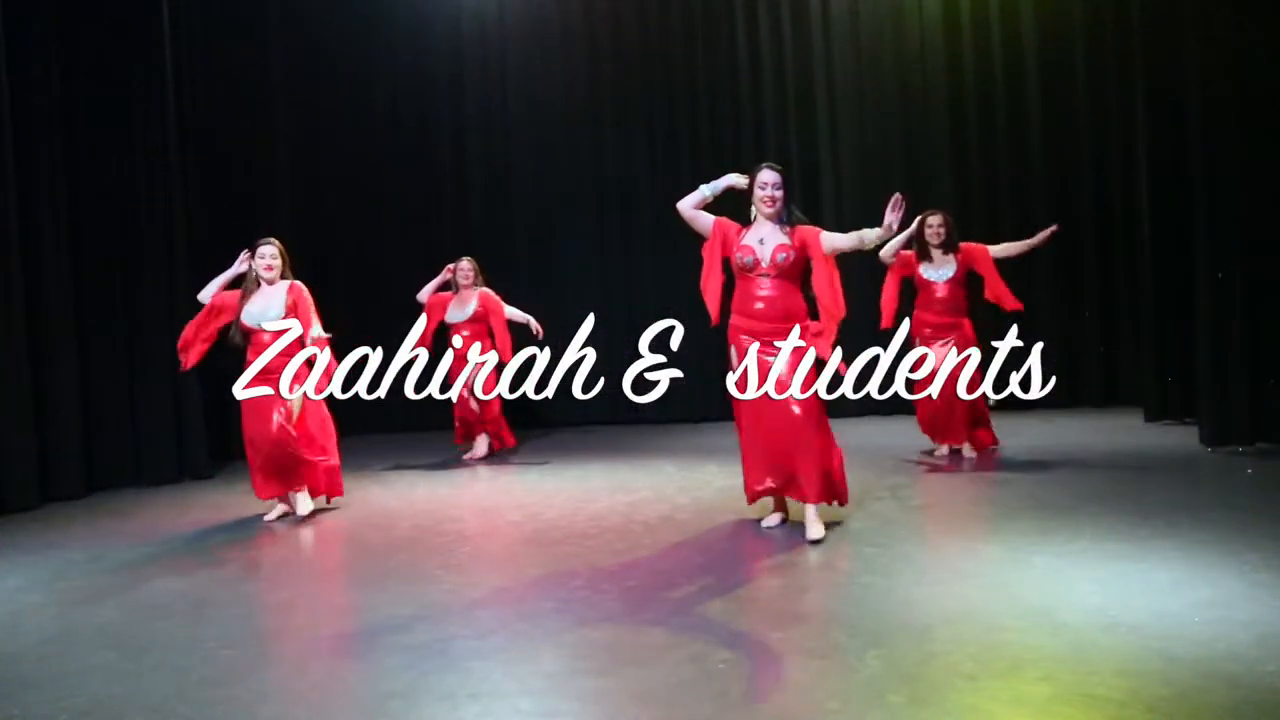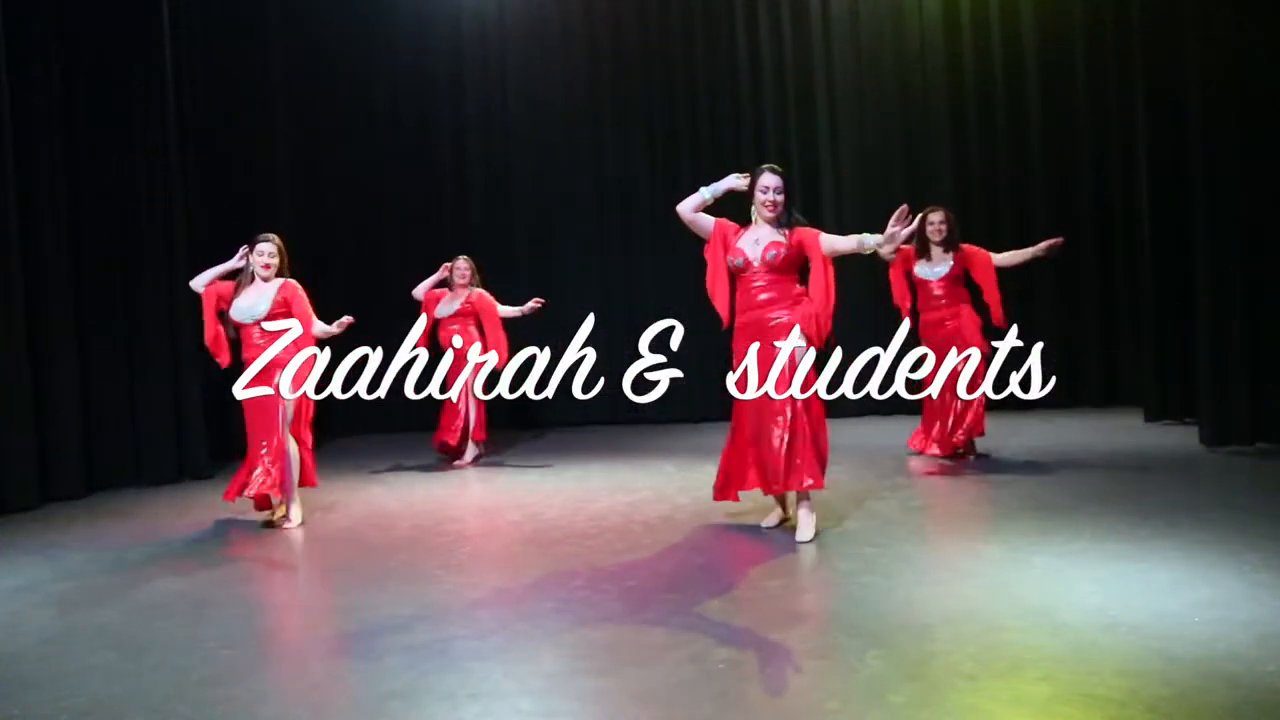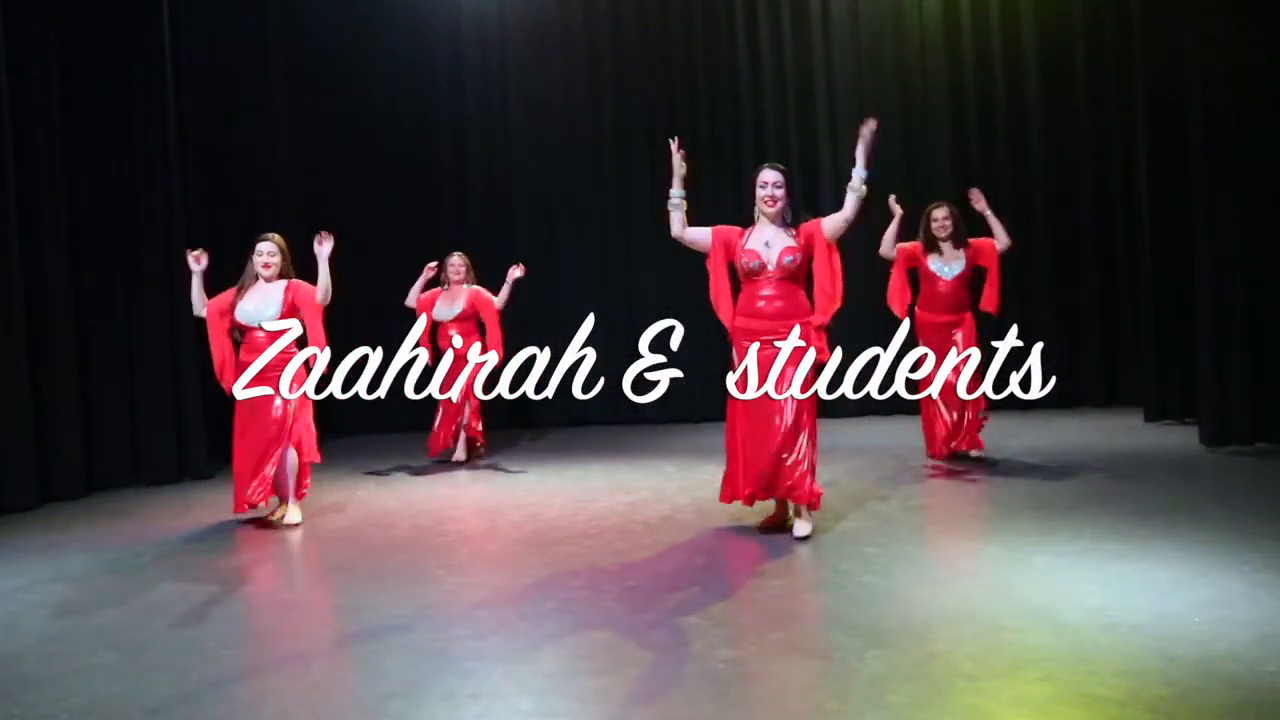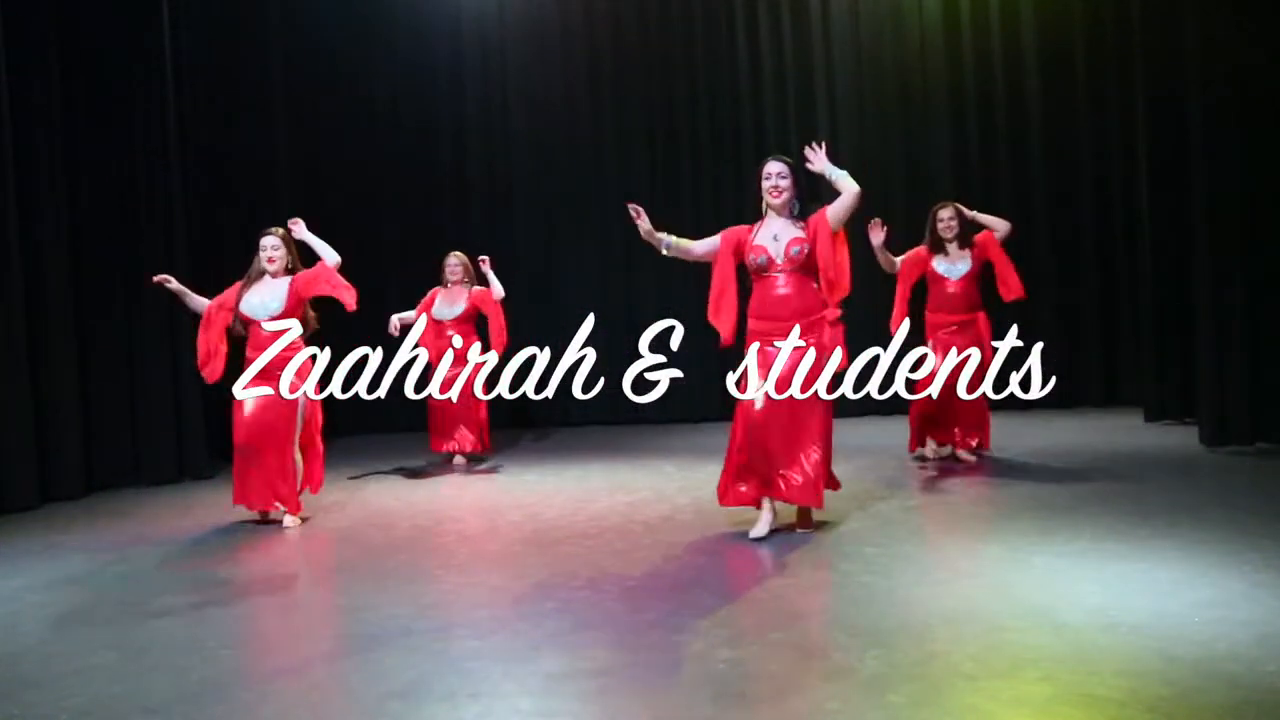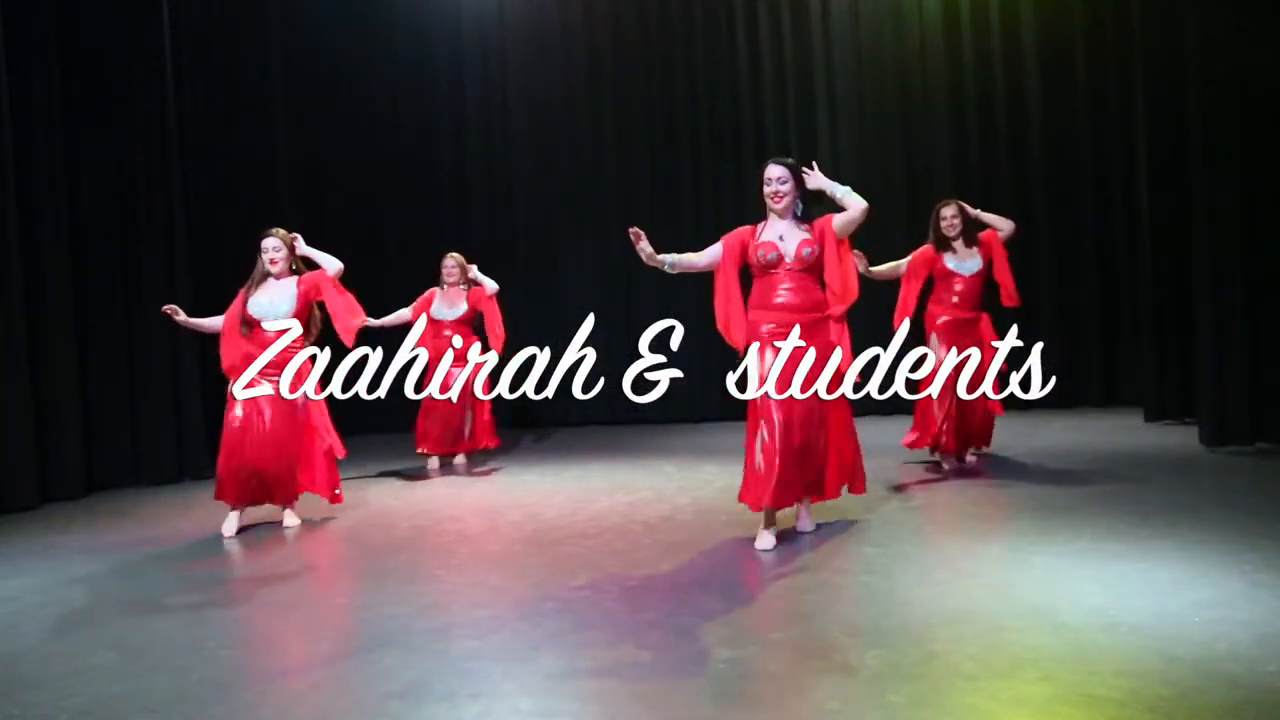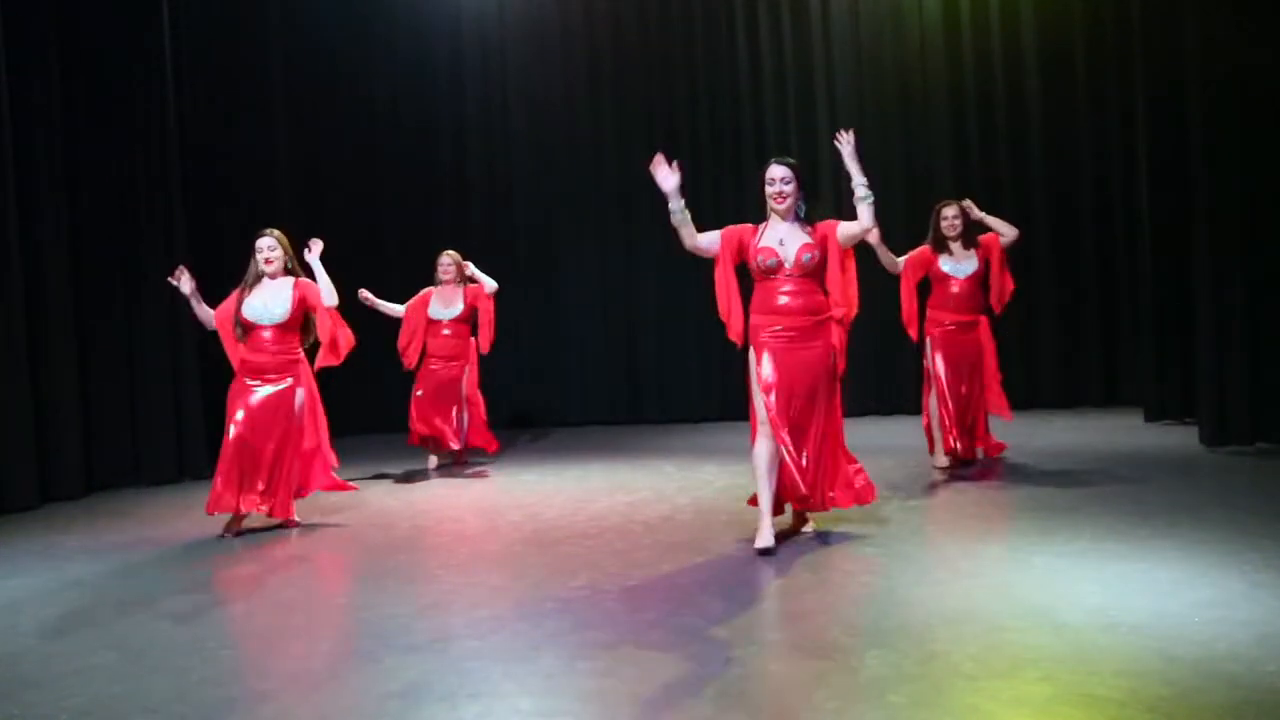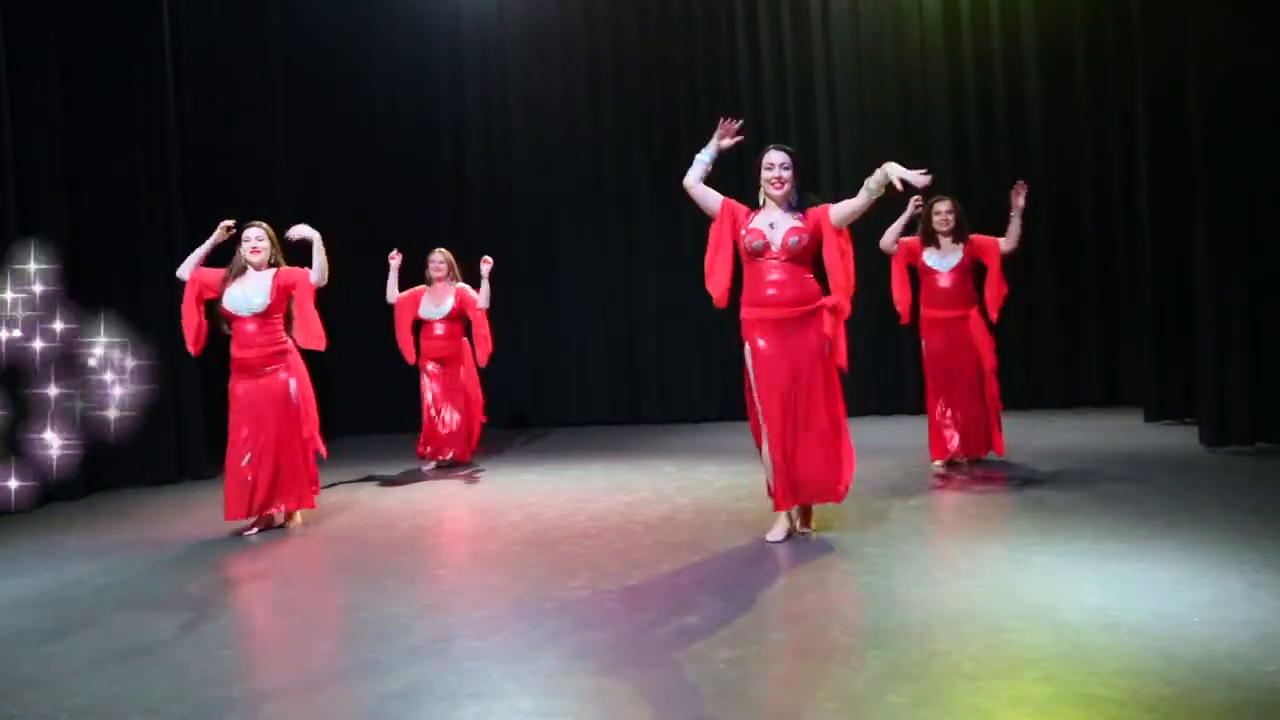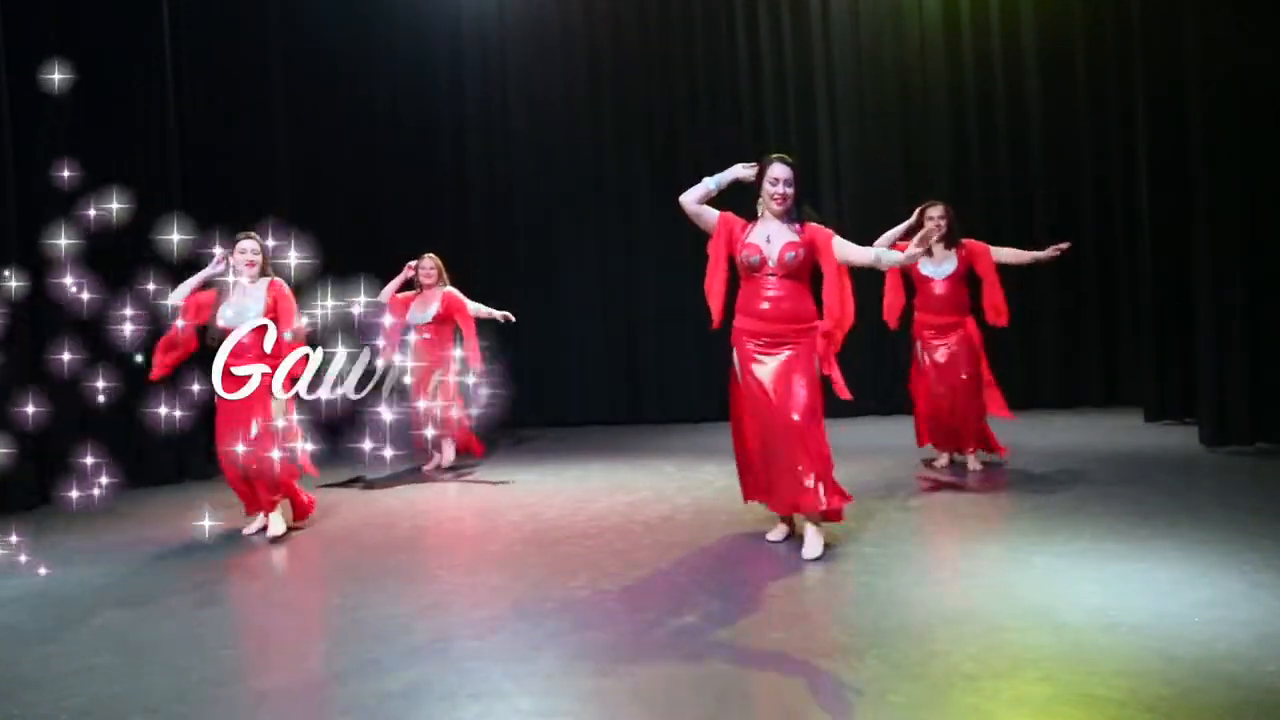
dt=0.3s
person 1, frame 1
left shoulder: (800, 236)
right shoulder: (731, 233)
left elbow: (847, 240)
right elbow: (684, 208)
left wrist: (881, 232)
right wrist: (724, 183)
left hip: (792, 338)
right hip: (747, 338)
left knee: (800, 417)
right knee: (758, 421)
left ankle: (812, 508)
right ankle: (778, 500)
person 1, frame 2
left shoulder: (798, 236)
right shoulder: (729, 234)
left elbow: (844, 243)
right elbow: (684, 210)
left wrist: (883, 240)
right wrist: (724, 186)
left hip: (790, 328)
right hip: (749, 335)
left knee: (792, 408)
right knee: (757, 417)
left ankle: (805, 504)
right ankle: (780, 501)
person 1, frame 3
left shoulder: (807, 234)
right shoulder: (735, 238)
left elbow: (849, 211)
right elbow: (680, 233)
left wrist: (861, 157)
right wrist: (677, 180)
left hip: (795, 338)
right hip: (750, 340)
left knee: (795, 419)
right knee: (754, 420)
left ankle: (803, 507)
right ankle: (779, 505)
person 1, frame 4
left shoulder: (815, 227)
right shoulder: (743, 236)
left elbow: (852, 194)
right elbow: (693, 249)
left wrist: (826, 169)
right wrist: (655, 236)
left hip: (811, 334)
right hip: (765, 339)
left knee: (807, 418)
right knee: (758, 418)
left ankle: (804, 503)
right ankle: (766, 506)
person 1, frame 5
left shoulder: (819, 229)
right shoulder: (748, 236)
left elbow: (860, 209)
right elbow: (701, 259)
left wrist: (825, 185)
right wrist: (656, 258)
left hip: (815, 334)
right hip: (769, 337)
left knee: (812, 422)
right knee: (770, 421)
left ankle: (804, 503)
right ankle: (766, 518)
person 1, frame 6
left shoulder: (821, 233)
right shoulder: (747, 236)
left elbow: (866, 224)
right elbow: (694, 241)
left wrist: (852, 166)
right wrist: (673, 198)
left hip: (815, 339)
right hip: (769, 340)
left knee: (812, 424)
right knee: (768, 422)
left ankle: (802, 508)
right ankle: (765, 521)
person 1, frame 7
left shoulder: (813, 218)
right shoulder: (740, 217)
left elbow: (863, 202)
right elbow: (691, 184)
left wrist: (889, 174)
right wrist: (715, 147)
left hip: (809, 327)
right hip: (761, 331)
left knee: (810, 415)
right knee: (770, 419)
left ankle: (805, 502)
right ankle: (785, 509)
person 1, frame 8
left shoulder: (810, 234)
right shoulder: (736, 230)
left elbow: (861, 254)
right elbow: (687, 202)
left wrist: (899, 257)
right wrist: (730, 174)
left hip: (798, 342)
right hip: (751, 342)
left knee: (800, 426)
right knee: (761, 430)
left ankle: (812, 522)
right ankle: (782, 515)
person 2, frame 1
left shoulder: (294, 289)
right shoulder: (243, 296)
left elbow: (313, 326)
right elbow: (204, 298)
left wrist: (318, 342)
right wrist: (233, 272)
left hip: (291, 373)
right hip: (256, 378)
left knee: (279, 432)
right knee: (258, 439)
left ankle: (300, 489)
right ankle: (283, 498)
person 2, frame 2
left shoulder: (288, 287)
right shoulder: (236, 290)
left elbow: (311, 325)
right elbow: (197, 285)
left wrist: (332, 329)
right wrist: (232, 265)
left hip: (286, 368)
right hip: (254, 374)
left knee: (280, 431)
right knee: (263, 439)
left ankle: (293, 502)
right ankle: (279, 500)
person 2, frame 3
left shoulder: (292, 288)
right shoulder: (240, 294)
left elbow: (322, 298)
right elbow: (202, 310)
left wrist: (323, 260)
right wrist: (197, 274)
left hip: (285, 375)
right hip: (250, 378)
left knee: (281, 437)
right knee: (254, 445)
left ankle: (293, 504)
right ankle: (281, 501)
person 2, frame 4
left shoulder: (299, 283)
right shoulder: (246, 288)
left elbow: (333, 262)
right elbow: (209, 308)
left wrist: (306, 236)
right wrist: (180, 290)
left hip: (291, 372)
right hip: (256, 375)
left knee: (288, 441)
right knee: (249, 437)
left ankle: (290, 506)
right ankle: (264, 500)
person 2, frame 5
left shoulder: (304, 283)
right shoulder: (251, 290)
left elbow: (336, 268)
right elbow: (225, 323)
left wrist: (306, 250)
right wrist: (187, 320)
left hip: (291, 374)
right hip: (253, 375)
left knee: (289, 443)
right knee: (241, 440)
left ankle: (288, 505)
right ankle: (236, 506)
person 2, frame 6
left shoulder: (299, 287)
right shoulder: (246, 291)
left elbow: (331, 303)
right elbow: (214, 320)
left wrist: (315, 262)
right wrist: (192, 295)
left hip: (290, 377)
right hip: (250, 379)
left knee: (287, 444)
right knee: (241, 443)
left ankle: (286, 507)
right ankle: (238, 510)
person 2, frame 7
left shoulder: (283, 276)
right shoulder: (228, 280)
left elbow: (319, 279)
right elbow: (184, 273)
left wrist: (316, 241)
right wrist: (212, 242)
left hip: (281, 368)
right hip: (243, 373)
left knee: (285, 438)
right knee: (248, 443)
left ankle: (292, 506)
right ankle: (265, 511)
person 2, frame 8
left shoulder: (275, 287)
right shoulder: (219, 296)
left elbow: (292, 331)
right elbow: (174, 302)
left wrist: (294, 332)
right wrist: (207, 273)
left hip: (268, 378)
right hip: (232, 383)
left knee: (264, 444)
right knee: (234, 451)
left ankle: (275, 508)
right ankle: (260, 510)
person 3, frame 1
left shoulder: (963, 253)
right shoulder: (912, 259)
left elbow: (998, 250)
right elbow: (885, 256)
left wrist: (1035, 241)
right wrist: (909, 232)
left hip: (956, 328)
right hip: (925, 328)
left knee: (962, 381)
right knee: (932, 383)
left ankle: (967, 438)
right ankle: (942, 439)
person 3, frame 2
left shoulder: (962, 253)
right shoulder: (912, 255)
left elbow: (1000, 259)
right elbow: (884, 251)
left wrist: (1036, 250)
left hip: (959, 323)
right hip: (930, 326)
left ankle: (965, 439)
right ankle: (941, 441)
person 3, frame 3
left shoulder: (969, 248)
right shoulder: (919, 250)
left elbow: (1004, 244)
right elbow: (885, 251)
left wrist: (985, 212)
right wrist: (897, 219)
left hip: (960, 324)
right hip: (929, 325)
left knee: (962, 379)
right knee: (935, 383)
left ankle: (966, 439)
right ankle: (941, 442)
person 3, frame 4
left shoulder: (976, 246)
right shoulder: (925, 253)
left elbow: (1005, 228)
right elbow: (893, 266)
left wrist: (972, 215)
right wrist: (879, 246)
left hip: (972, 325)
right hip: (940, 327)
left knee: (969, 384)
right knee: (937, 382)
left ankle: (964, 443)
right ankle: (931, 438)
person 3, frame 5
left shoulder: (981, 244)
right shoulder: (932, 251)
left elbow: (1009, 227)
right elbow: (900, 267)
left wrist: (975, 214)
right wrist: (869, 271)
left hip: (974, 323)
right hip: (942, 323)
left knee: (971, 385)
right knee: (944, 380)
left ankle: (965, 445)
right ankle: (942, 445)
person 3, frame 6
left shoulder: (980, 246)
right shoulder: (930, 252)
left elbow: (1012, 234)
right elbow: (896, 265)
left wrist: (980, 216)
right wrist: (878, 246)
left hip: (973, 327)
right hip: (940, 327)
left knee: (970, 387)
right knee: (939, 384)
left ankle: (970, 447)
right ankle: (940, 449)
person 3, frame 7
left shoulder: (971, 243)
right shoulder: (917, 246)
left elbow: (1008, 245)
right elbow: (887, 245)
left wrist: (1016, 211)
right wrist: (908, 215)
left hip: (967, 323)
right hip: (931, 325)
left knee: (971, 383)
right knee: (939, 385)
left ankle: (972, 444)
right ankle: (943, 449)
person 3, frame 8
left shoulder: (965, 249)
left elbow: (1004, 255)
right elbow: (878, 248)
left wrist: (1041, 255)
right wrist: (909, 223)
left hip: (960, 329)
right hip: (927, 331)
left knee: (966, 386)
right knee: (933, 390)
left ankle: (970, 449)
right ankle: (944, 448)
person 4, frame 1
left shoulder: (484, 295)
right shoulder: (448, 299)
left elbow: (505, 310)
right elbow: (422, 298)
left wrist: (529, 320)
right wrist: (441, 278)
left hip: (480, 354)
right hip: (458, 356)
left knee: (464, 393)
right knee: (464, 399)
left ankle: (483, 435)
right ankle: (474, 438)
person 4, frame 2
left shoulder: (477, 295)
right shoulder: (442, 295)
left elbow: (497, 310)
right elbow: (417, 294)
left wrist: (523, 309)
right wrist: (438, 275)
left hip: (470, 351)
right hip: (452, 354)
left knee: (467, 394)
right knee: (457, 398)
left ankle: (472, 445)
right ankle: (469, 443)
person 4, frame 3
left shoulder: (475, 293)
right shoulder: (438, 294)
left elbow: (497, 304)
right elbow: (411, 303)
left wrist: (509, 281)
right wrist: (423, 278)
left hip: (470, 354)
left knee: (464, 397)
right knee: (450, 401)
left ankle: (462, 445)
right ankle: (475, 442)
person 4, frame 4
left shoulder: (475, 293)
right shoulder: (436, 293)
left elbow: (499, 295)
right elbow: (416, 315)
left wrist: (488, 272)
right wrist: (396, 317)
left hip: (467, 355)
right hip: (443, 357)
left knee: (464, 401)
right knee: (439, 401)
left ankle: (463, 449)
right ankle: (449, 444)
person 4, frame 5
left shoulder: (473, 294)
right shoulder: (433, 294)
left elbow: (493, 289)
right elbow: (409, 313)
left wrist: (476, 275)
right wrist: (379, 322)
left hip: (464, 358)
right hip: (439, 358)
left knee: (462, 403)
right knee: (435, 404)
left ankle: (461, 451)
right ankle: (433, 453)
person 4, frame 6
left shoulder: (470, 291)
right shoulder: (429, 294)
left elbow: (492, 287)
right elbow: (403, 310)
left wrist: (473, 272)
right wrist: (374, 301)
left hip: (461, 358)
right hip: (434, 358)
left knee: (461, 403)
right knee: (427, 401)
left ankle: (460, 450)
right ankle: (433, 450)
person 4, frame 7
left shoulder: (460, 290)
right shoulder: (420, 293)
left elbow: (482, 304)
right elbow: (392, 298)
left wrist: (485, 276)
right wrist: (393, 269)
left hip: (456, 356)
right hip: (429, 359)
left knee: (459, 404)
right knee: (432, 405)
left ankle: (460, 453)
right ankle: (436, 454)
person 4, frame 8
left shoulder: (449, 294)
right shoulder: (412, 298)
left elbow: (471, 308)
right elbow: (384, 299)
left wrist: (494, 313)
right wrist: (403, 276)
left hip: (442, 358)
right hip: (420, 361)
left knee: (437, 400)
right knee: (424, 408)
left ankle: (448, 445)
right ankle: (437, 454)
